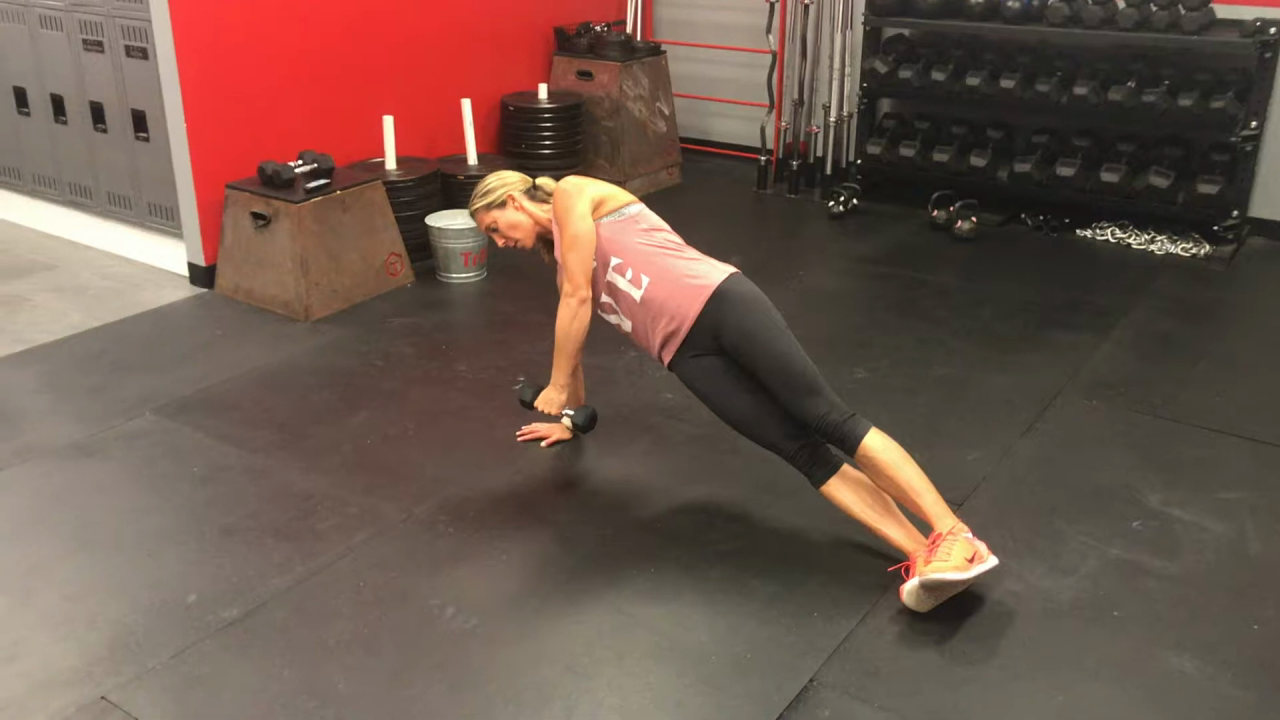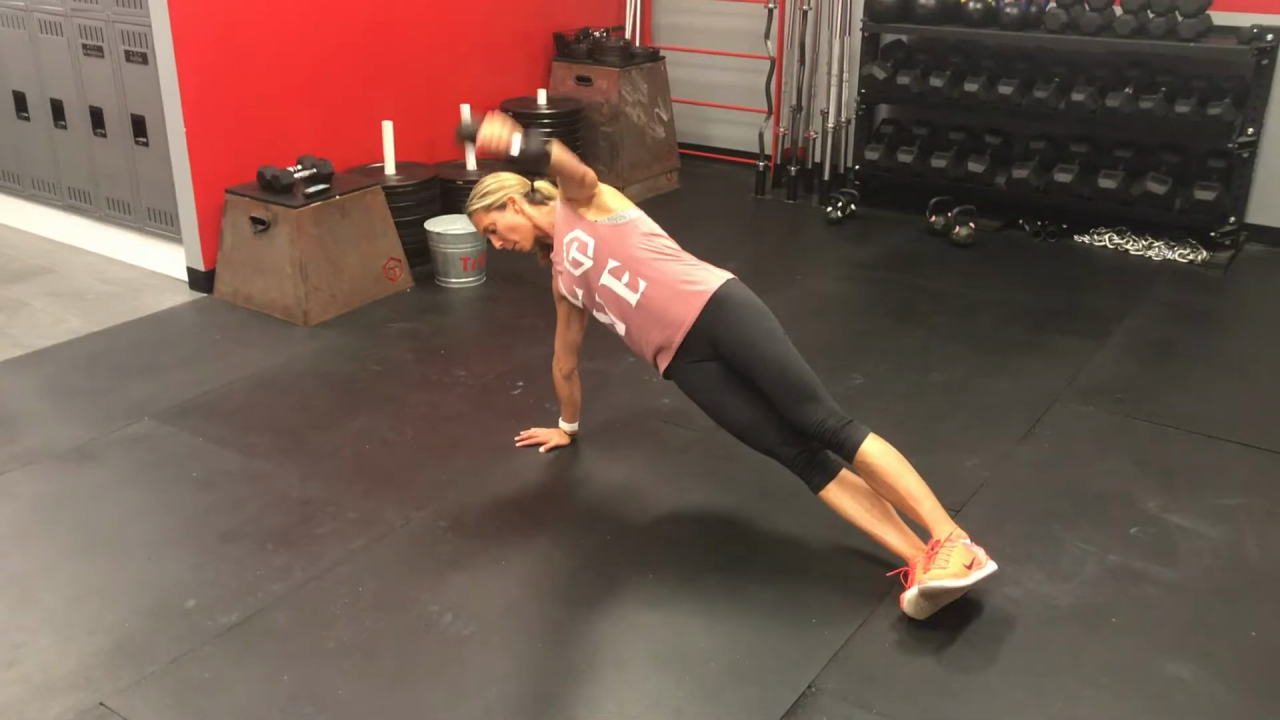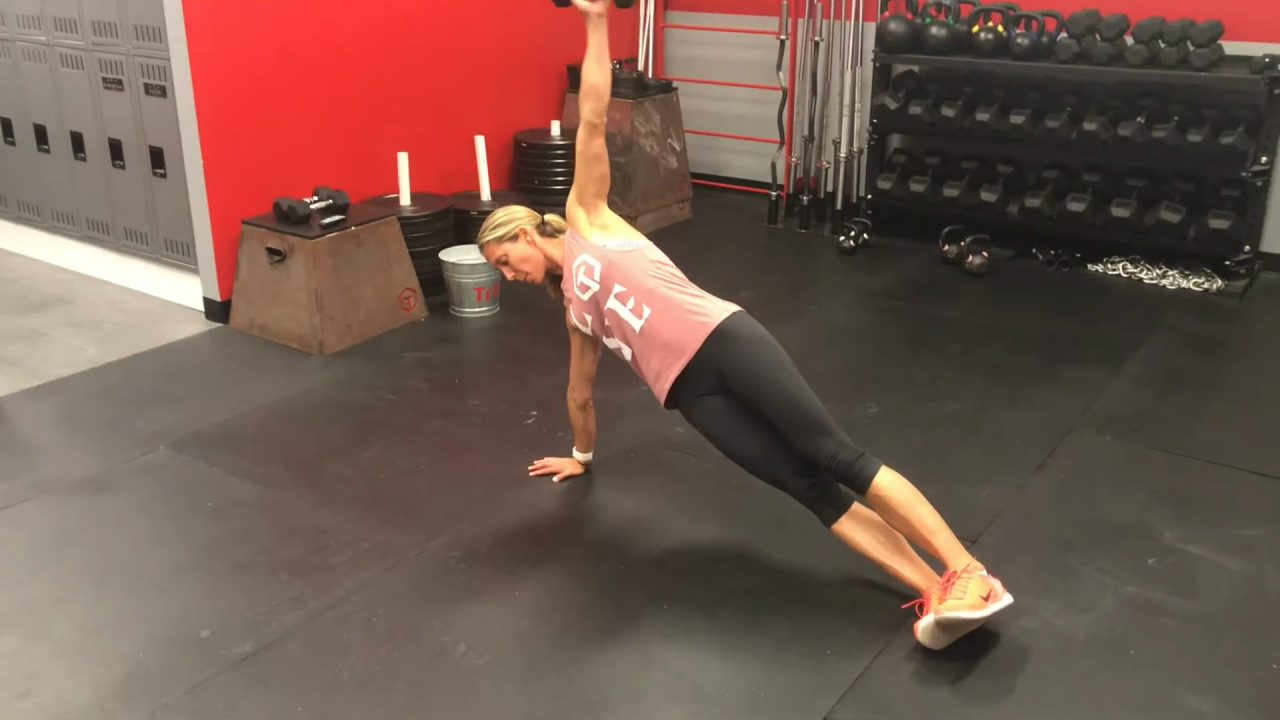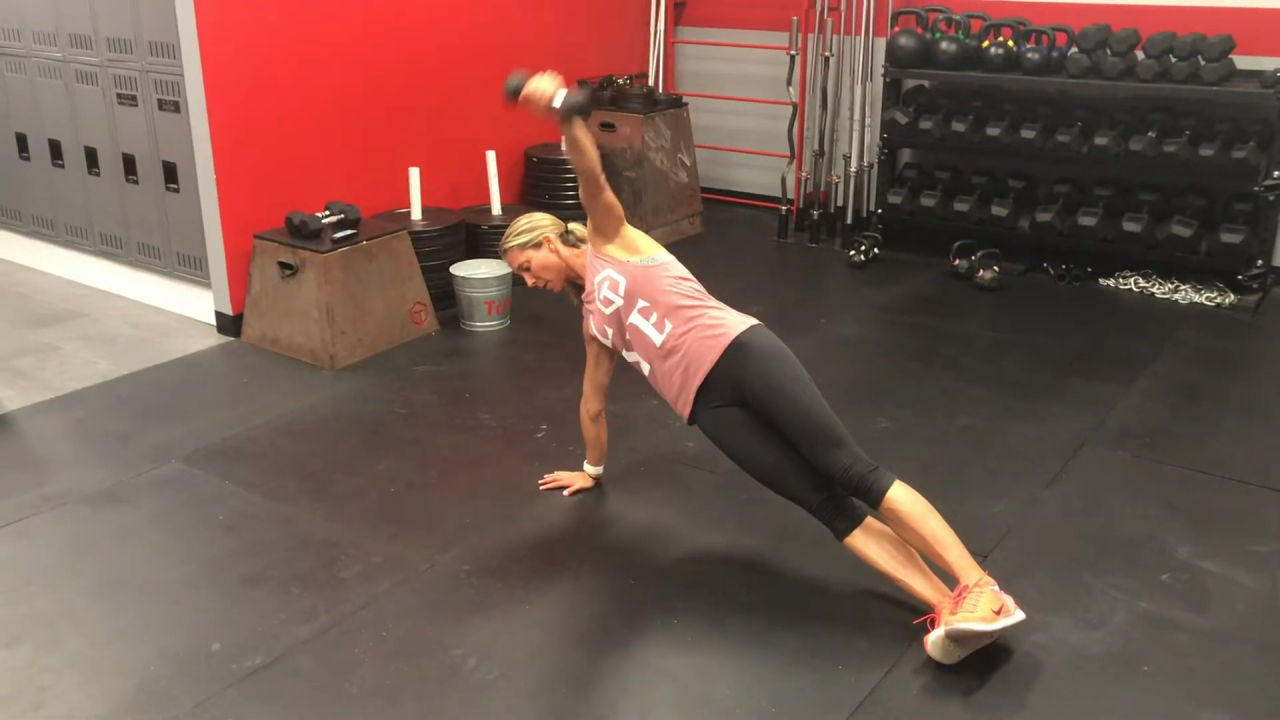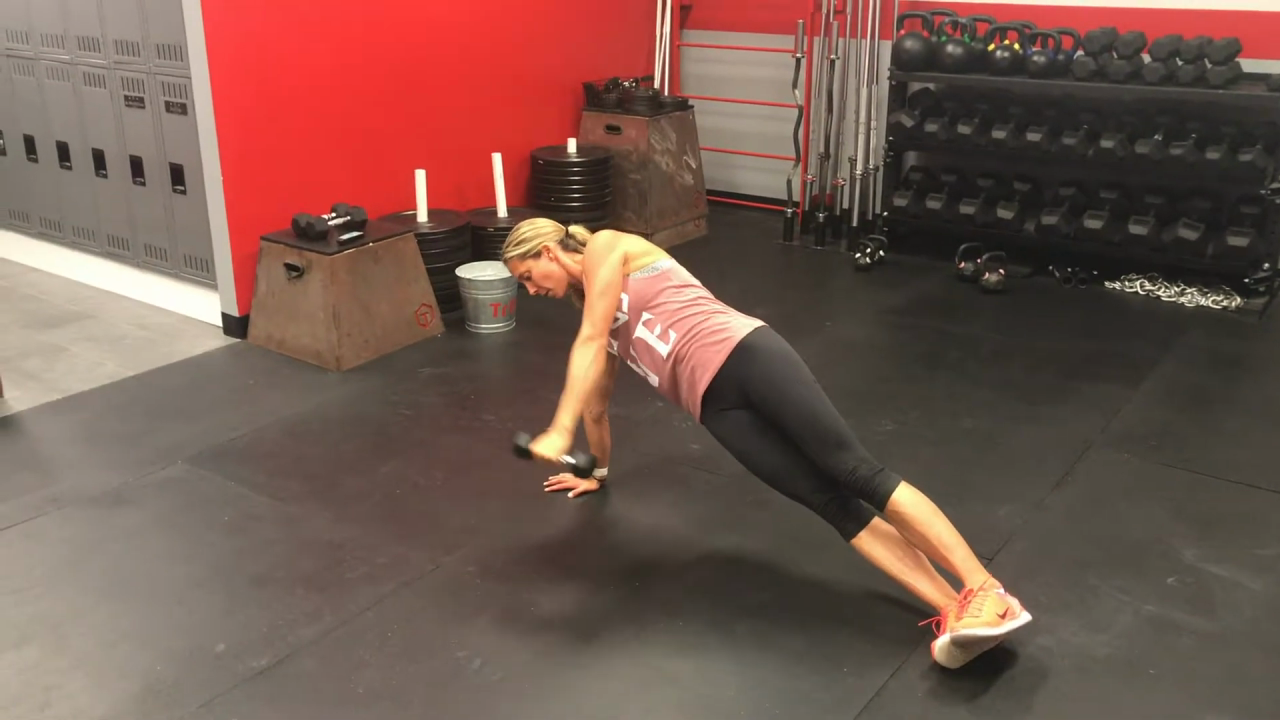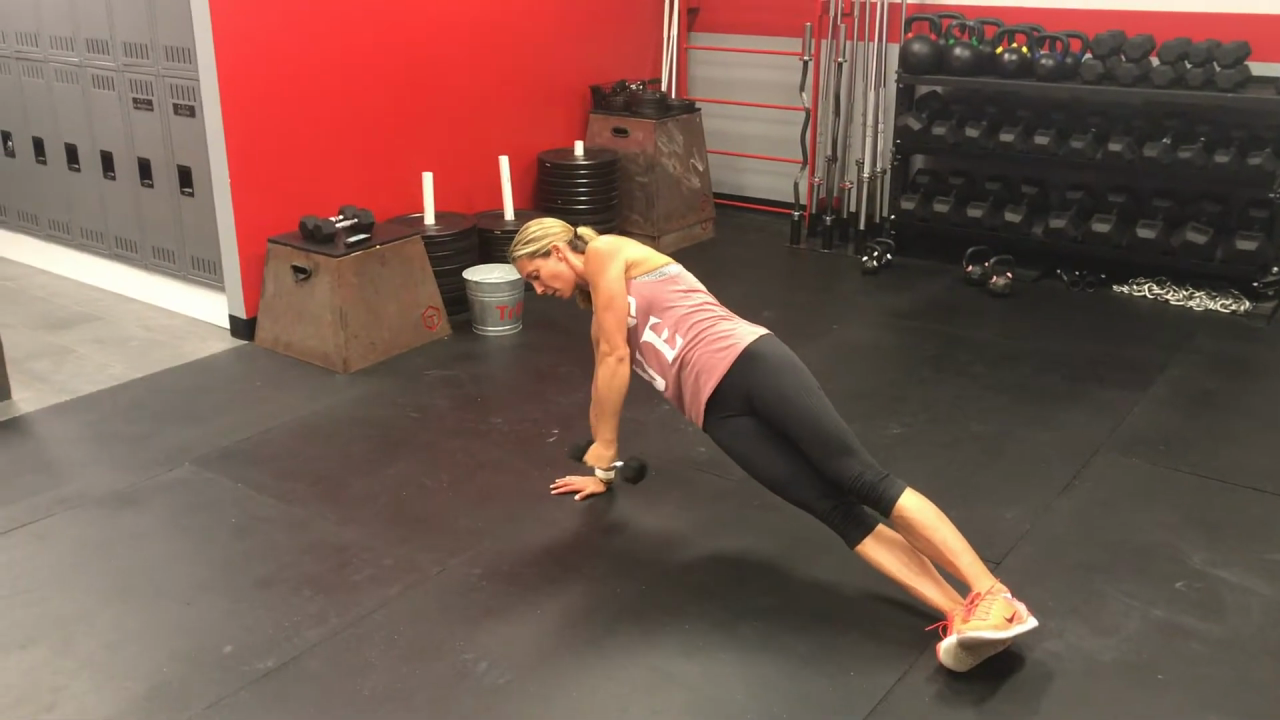
dt=0.7s
person 1, frame 1
left shoulder: (573, 194)
right shoulder: (562, 260)
left elbow: (578, 299)
right elbow: (572, 345)
left wrist: (556, 387)
right wrist: (570, 417)
left hip: (720, 302)
right hip: (686, 350)
left knee: (828, 418)
right knee: (802, 450)
left ankle: (954, 536)
right ankle: (922, 556)
person 1, frame 2
left shoulder: (578, 205)
right shoulder: (560, 287)
left elbow: (566, 167)
right elbow: (566, 362)
left wrist: (514, 142)
right wrist: (566, 425)
left hip: (715, 308)
right hip: (680, 358)
left knee: (827, 423)
right knee: (803, 457)
left ankle: (953, 544)
right ankle: (918, 561)
person 1, frame 3
left shoulder: (585, 220)
right shoulder: (574, 306)
left elbow: (592, 120)
right elbow: (580, 389)
right wrist: (581, 455)
left hip: (724, 339)
right hip: (692, 391)
left knee: (839, 460)
right knee: (811, 490)
left ankle: (966, 574)
right ankle: (935, 593)
person 1, frame 4
left shoulder: (609, 240)
right shoulder: (593, 320)
left elbow: (590, 176)
right elbow: (593, 402)
left wrist: (559, 108)
right wrist: (591, 468)
left hip: (741, 349)
right hip: (710, 400)
left knee: (854, 470)
right knee: (828, 504)
left ankle: (981, 588)
right ankle: (949, 607)
person 1, frame 5
left shoulder: (608, 248)
right shoulder: (602, 324)
left elbow: (586, 343)
right elbow: (595, 401)
left wrist: (559, 432)
right wrist: (597, 470)
left hip: (745, 353)
right hip: (716, 401)
left knee: (858, 473)
right knee: (833, 503)
left ankle: (985, 591)
right ankle: (952, 610)
person 1, frame 6
left shoulder: (608, 252)
right shoulder: (598, 318)
left elbow: (613, 357)
right elbow: (602, 393)
left wrist: (602, 445)
right wrist: (603, 472)
left hip: (750, 361)
right hip: (719, 409)
left knee: (863, 480)
right knee: (837, 509)
left ankle: (993, 597)
right ankle: (958, 615)
